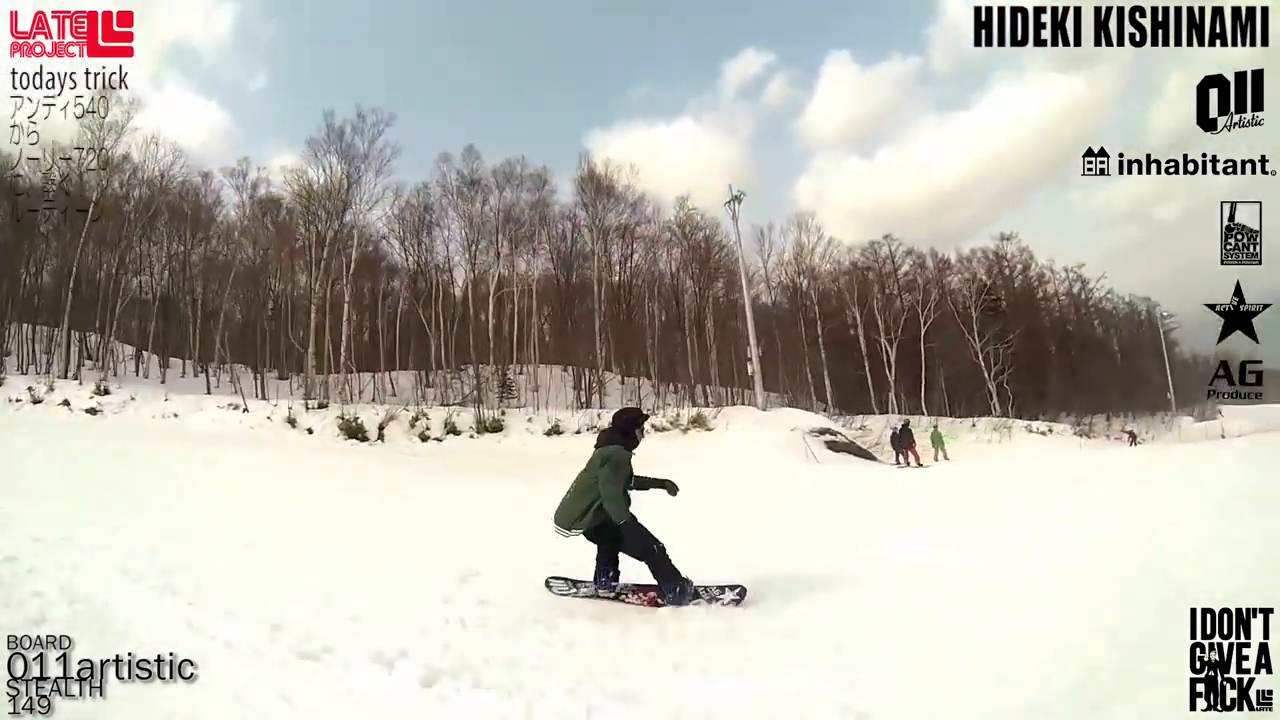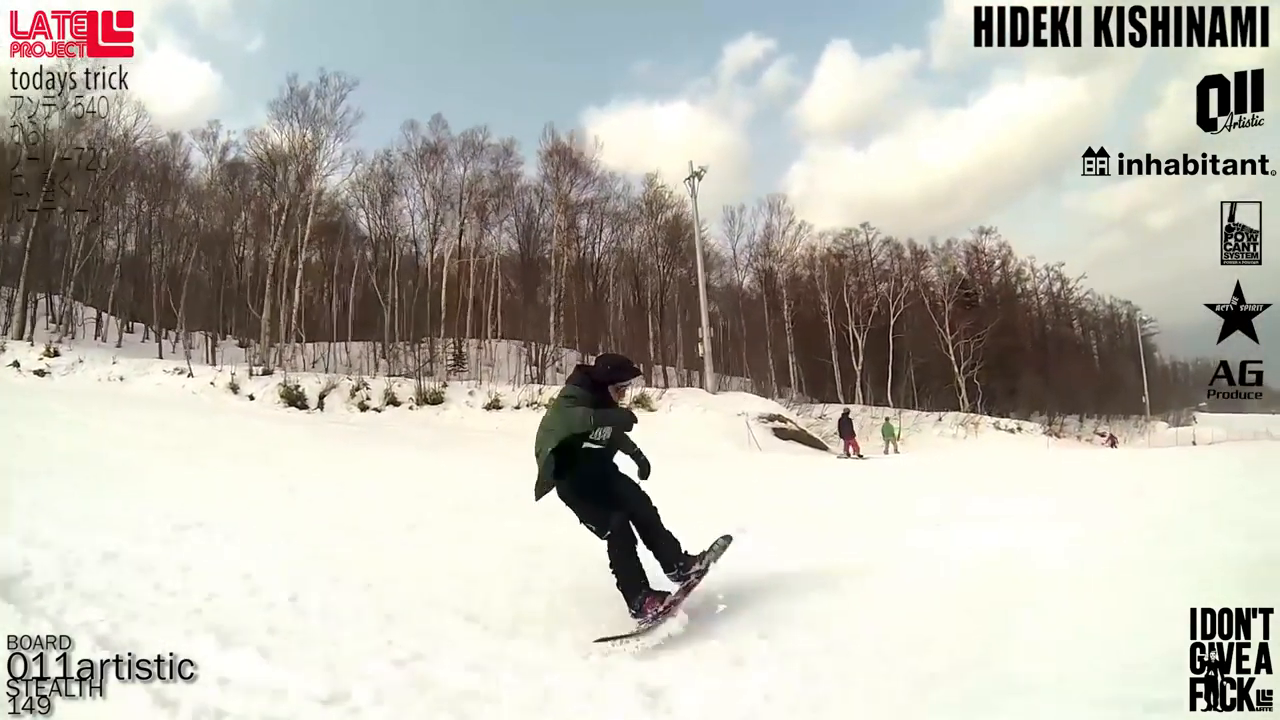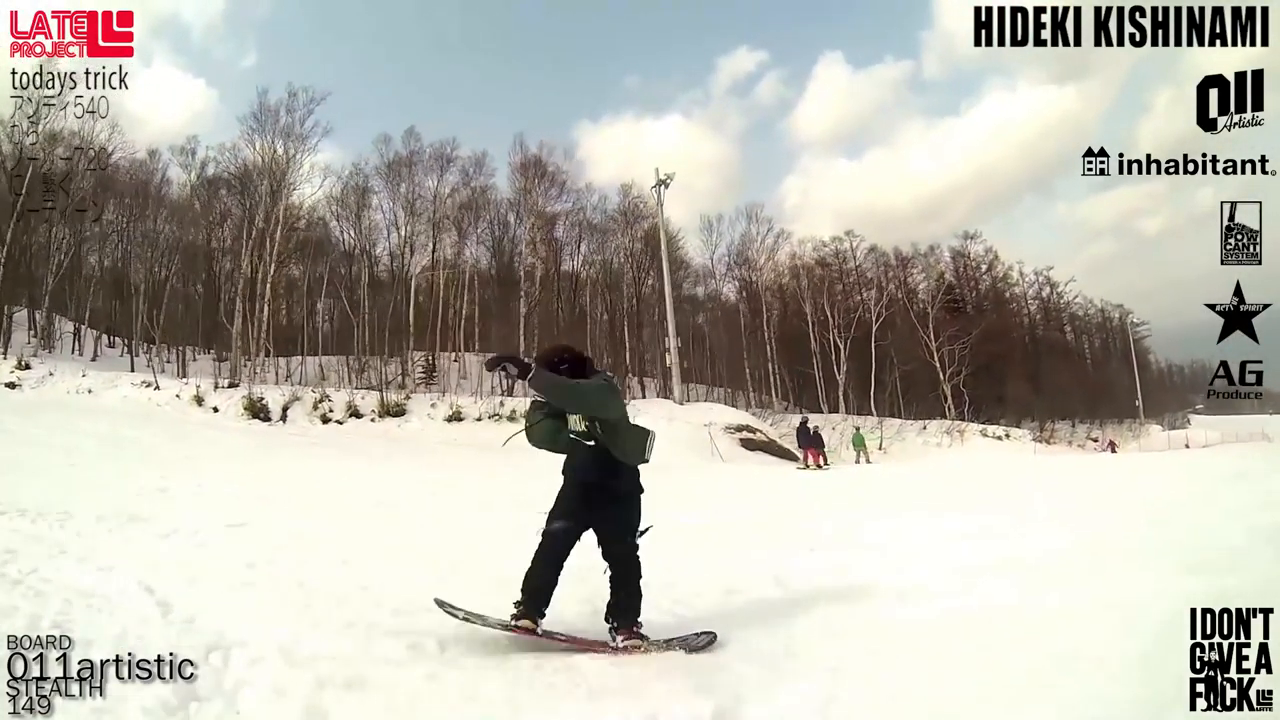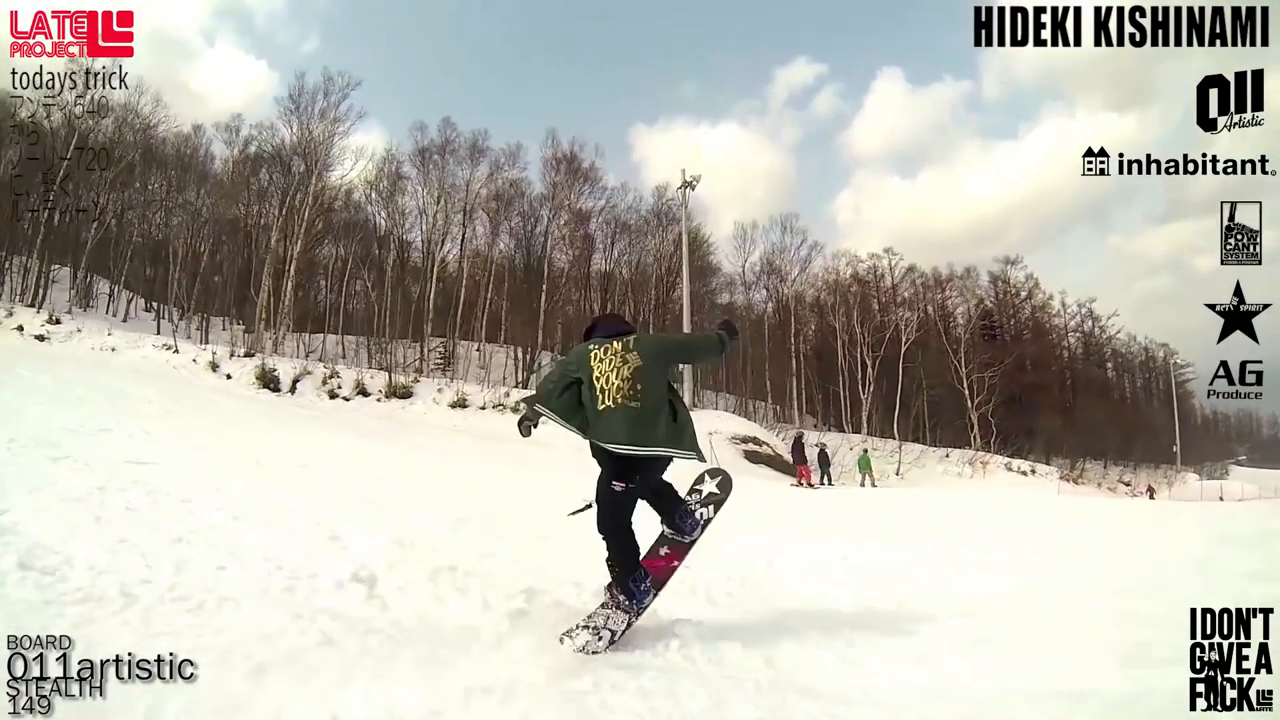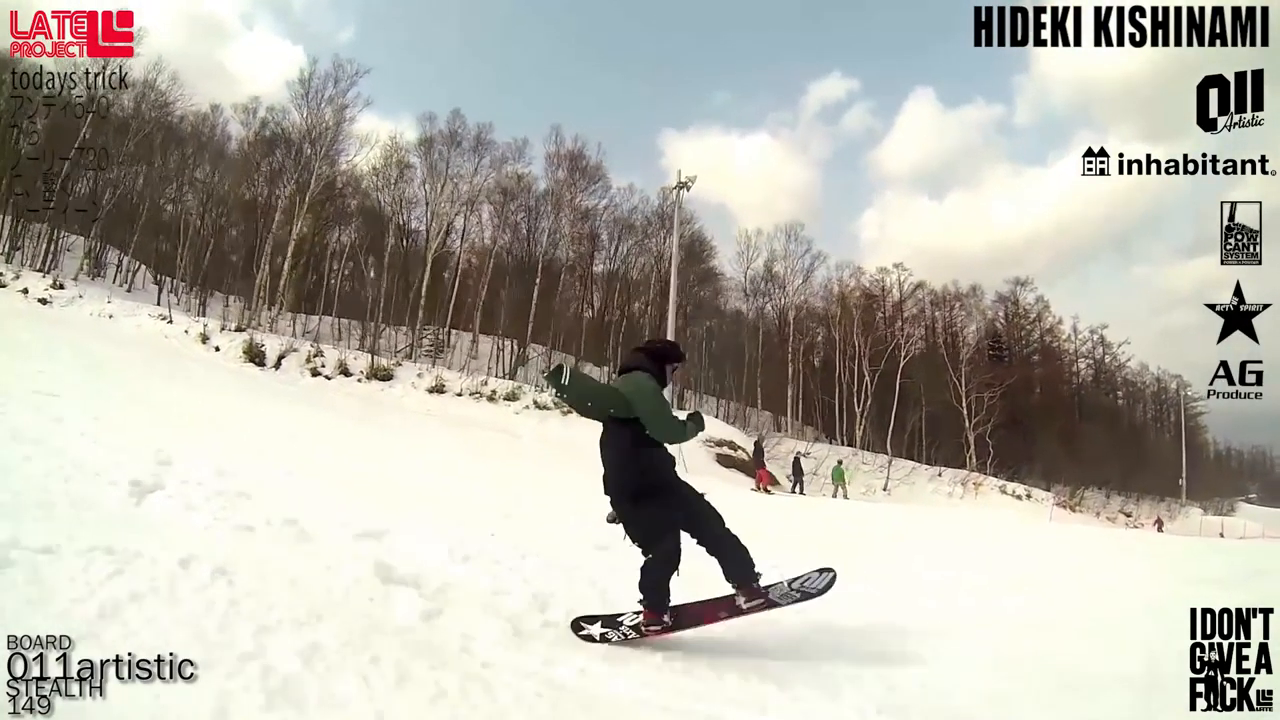
dt=0.7s
person 1, frame 1
left shoulder: (610, 449)
right shoulder: (617, 454)
left elbow: (625, 481)
right elbow: (611, 492)
left wrist: (657, 483)
right wrist: (628, 524)
left hip: (576, 513)
right hip: (593, 519)
left knee: (614, 530)
right knee: (649, 547)
left ankle: (606, 581)
right ankle: (675, 590)
person 1, frame 2
left shoulder: (603, 400)
right shoulder: (574, 396)
right elbow: (564, 419)
left wrist: (636, 453)
right wrist: (601, 417)
left hip: (601, 472)
right hip: (576, 481)
left knee: (642, 510)
right knee: (618, 531)
left ankle: (677, 564)
right ankle: (640, 600)
person 1, frame 3
left shoulder: (601, 389)
right shoulder: (589, 384)
left elbow: (572, 394)
left wrist: (528, 371)
left hip: (617, 485)
right hip: (579, 481)
left knee: (621, 553)
right knee: (554, 542)
left ankle: (625, 623)
right ankle: (529, 609)
person 1, frame 4
left shoulder: (584, 354)
right shoulder: (651, 344)
left elbow: (549, 388)
right elbow: (705, 346)
left wrist: (530, 414)
right wrist: (725, 335)
left hip: (615, 449)
right hip: (659, 444)
left knee: (613, 521)
right knee: (645, 481)
left ankle: (632, 590)
right ankle: (684, 522)
person 1, frame 5
left shoulder: (637, 388)
right shoulder: (641, 384)
right elbow: (666, 429)
left wrist: (618, 502)
right wrist: (693, 424)
left hip: (662, 480)
right hip: (632, 490)
left knee: (712, 528)
right knee: (664, 554)
left ankle: (746, 582)
right ankle: (656, 605)
